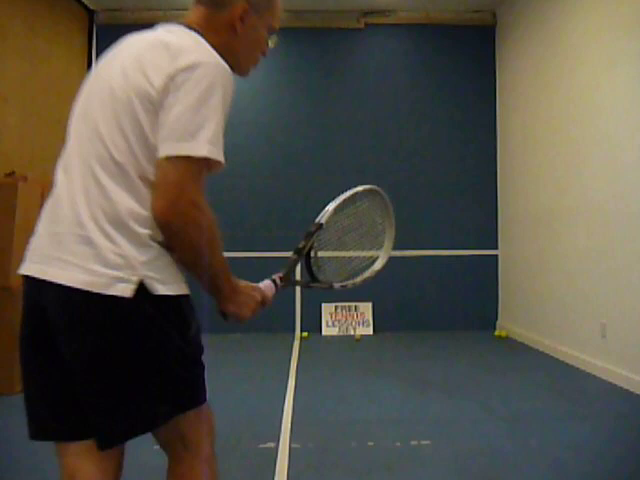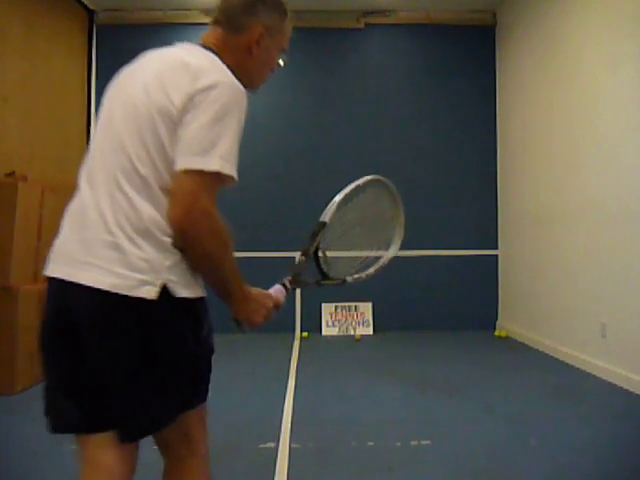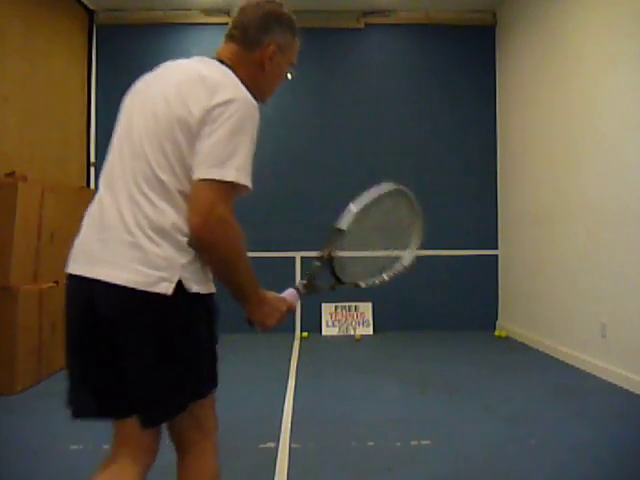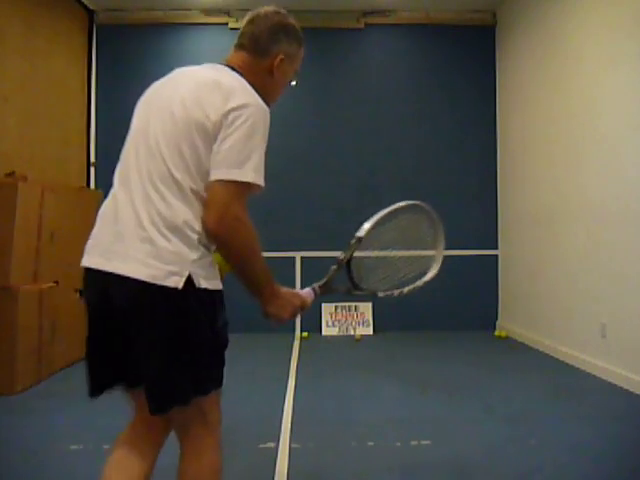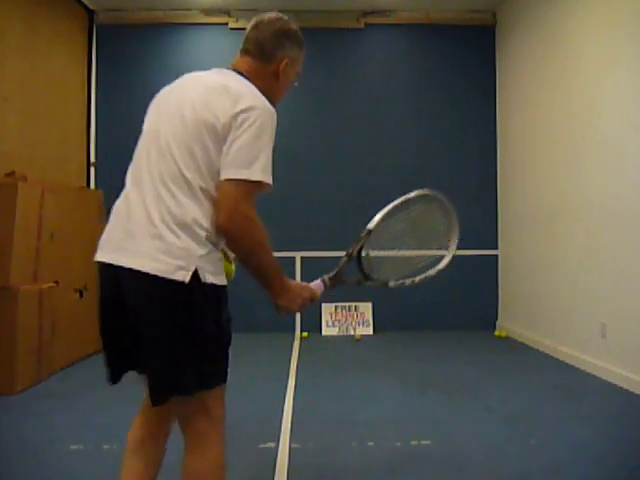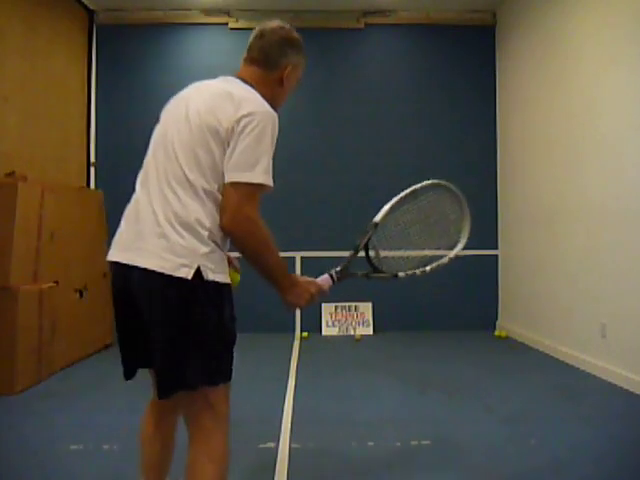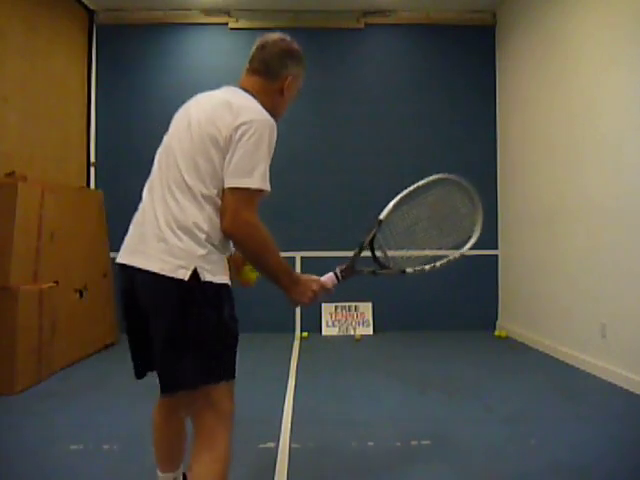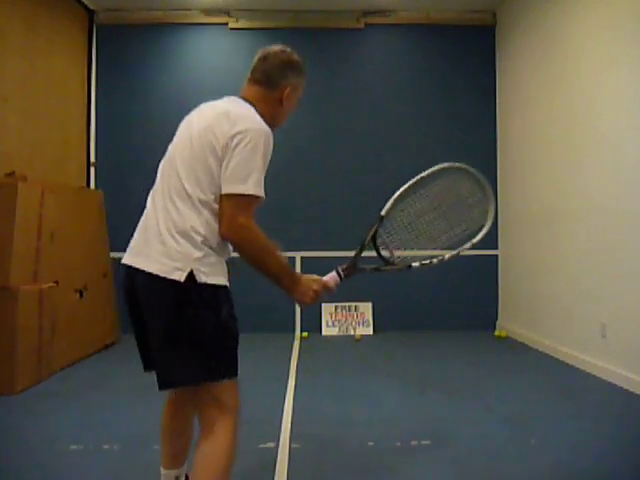
dt=0.1s
person 1, frame 1
left shoulder: (129, 50)
right shoulder: (203, 67)
right elbow: (175, 205)
right wrist: (227, 288)
left hip: (50, 274)
right hip: (121, 288)
person 1, frame 2
left shoulder: (145, 66)
right shoulder: (219, 86)
right elbow: (190, 215)
right wrist: (238, 296)
left hip: (73, 277)
right hip: (143, 291)
person 1, frame 3
left shoulder: (158, 77)
right shoulder: (234, 100)
right elbow: (208, 221)
right wrist: (253, 299)
left hip: (91, 272)
right hip: (157, 286)
right knee: (196, 436)
person 1, frame 4
left shoulder: (169, 82)
right shoulder: (246, 104)
right elbow: (223, 220)
right wrist: (269, 294)
left hip: (106, 266)
right hip: (168, 281)
left knee: (151, 422)
right knee: (200, 430)
person 1, frame 5
left shoulder: (178, 88)
right shoulder: (254, 108)
right elbow: (233, 217)
right wrist: (279, 287)
left hip: (119, 259)
right hip: (176, 274)
left knee: (160, 404)
right knee: (203, 423)
person 1, frame 6
left shoulder: (189, 95)
right shoulder: (256, 112)
right elbow: (237, 218)
right wrist: (287, 283)
left hip: (131, 260)
right hip: (182, 273)
left knee: (169, 396)
right knee: (208, 420)
person 1, frame 7
left shoulder: (199, 104)
right shoulder: (256, 121)
right elbow: (239, 222)
left wrist: (226, 253)
right wrist: (292, 283)
left hip: (139, 262)
right hip: (185, 275)
left knee: (179, 390)
right knee: (214, 419)
person 1, frame 8
left shoulder: (206, 112)
right shoulder: (253, 129)
right elbow: (236, 226)
left wrist: (260, 251)
right wrist: (293, 283)
left hip: (144, 266)
right hip: (184, 278)
left knee: (186, 389)
right knee: (219, 414)
